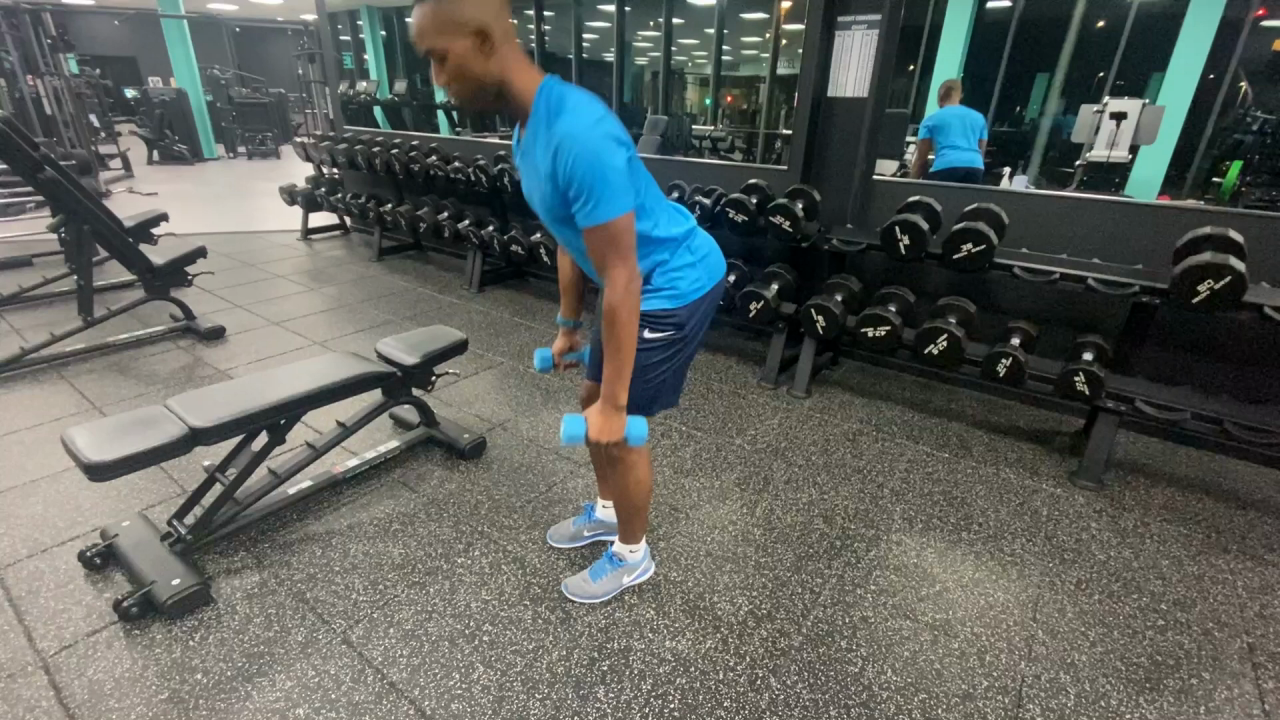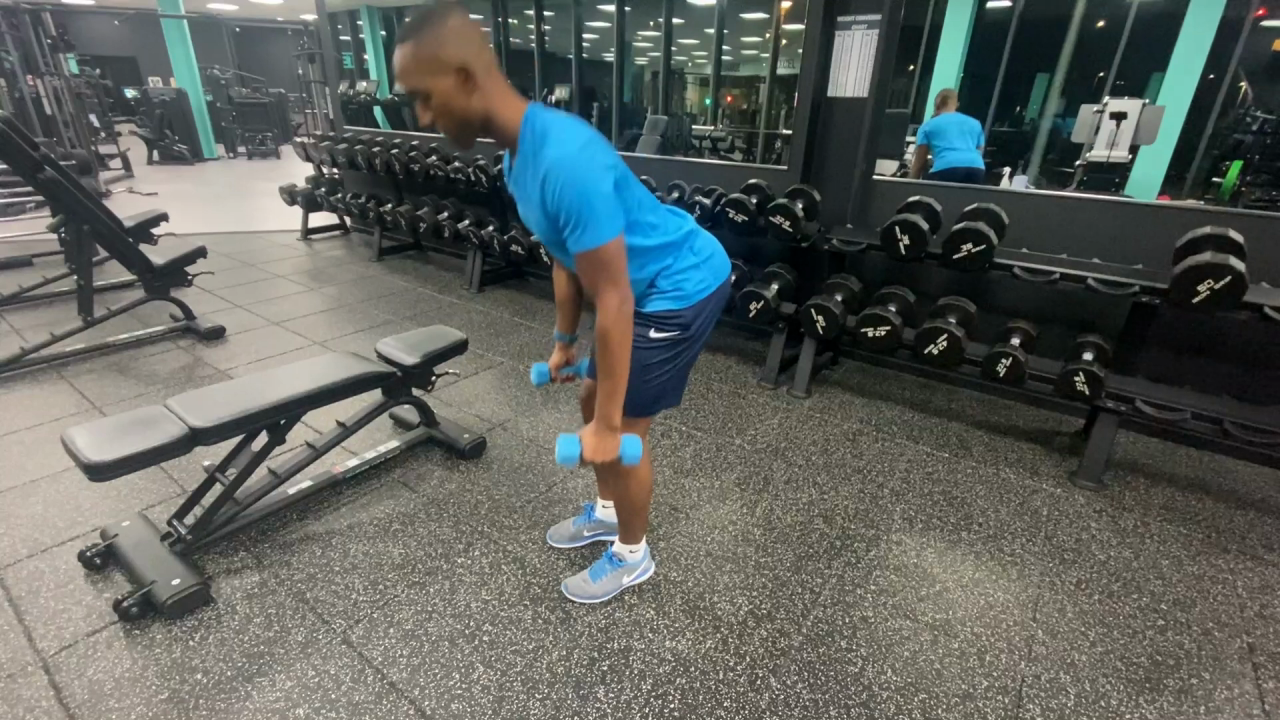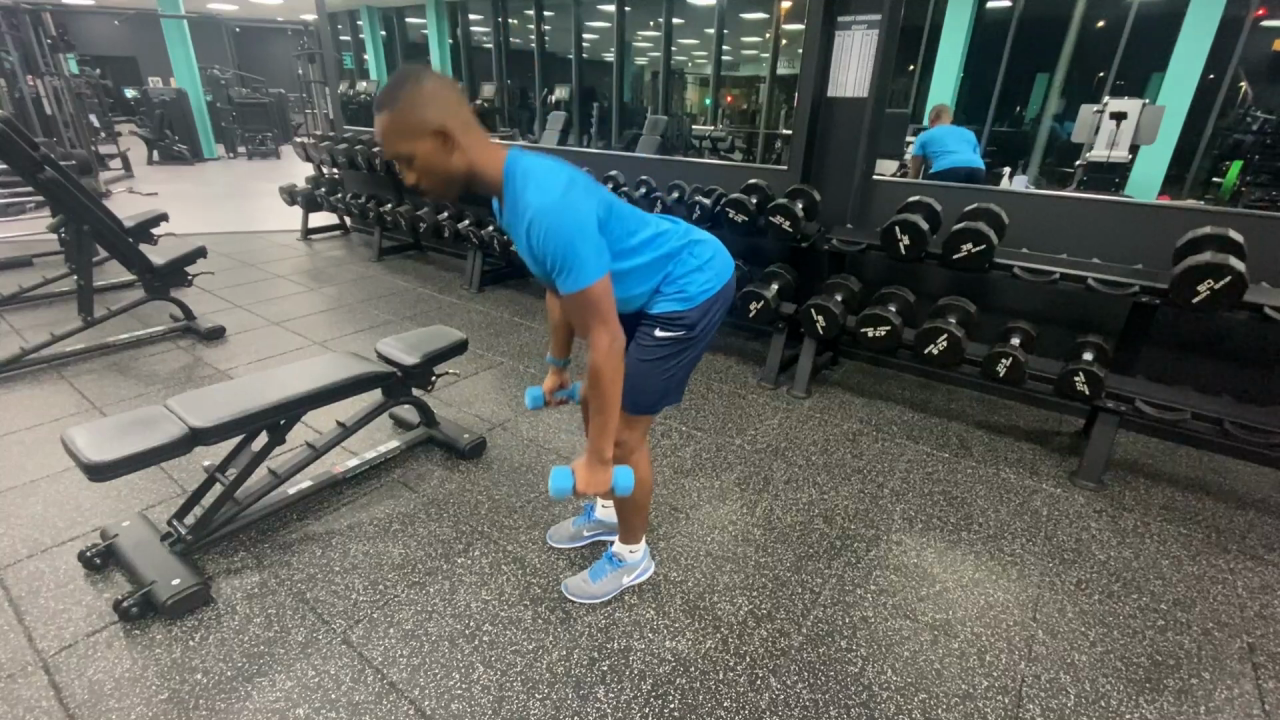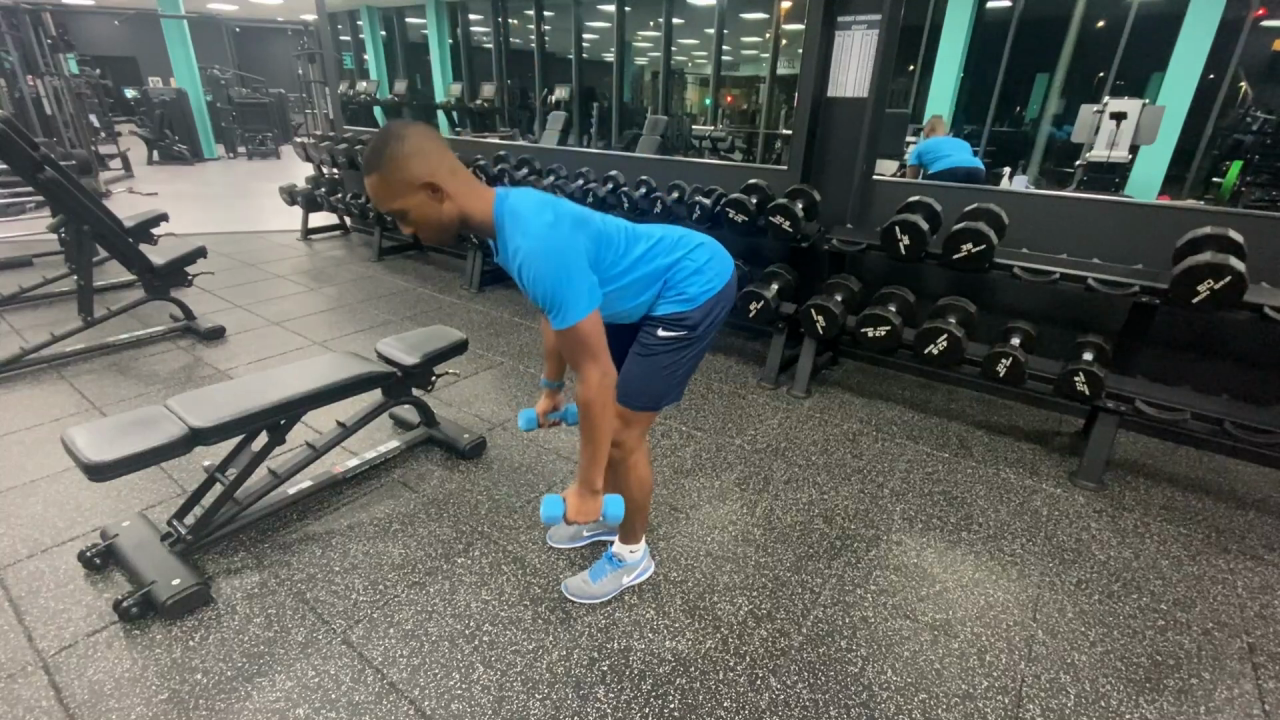
dt=0.2s
person 1, frame 1
left shoulder: (577, 134)
right shoulder: (532, 126)
left elbow: (622, 279)
left wrist: (614, 404)
right wrist: (567, 326)
left hip: (673, 287)
right hip: (644, 284)
left knee: (617, 432)
right knee: (590, 403)
left ankle: (632, 555)
right ankle: (607, 512)
person 1, frame 2
left shoulder: (564, 162)
right shoulder: (523, 150)
left elbow: (613, 302)
right elbow: (568, 258)
left wrist: (607, 426)
right wrist: (563, 341)
left hip: (683, 288)
right hip: (650, 285)
left knee: (623, 432)
right knee: (592, 399)
left ankle: (632, 555)
right ankle: (607, 512)
person 1, frame 3
left shoulder: (547, 208)
right shoulder: (514, 184)
left elbow: (606, 340)
right elbow: (562, 286)
left wrist: (598, 457)
right wrist: (557, 366)
left hip: (690, 289)
right hip: (656, 286)
left knee: (622, 431)
right knee: (597, 400)
left ankle: (632, 555)
right ankle: (606, 512)
person 1, frame 4
left shoulder: (538, 246)
right shoulder: (509, 213)
left elbow: (598, 375)
right elbow: (558, 314)
left wrist: (588, 487)
right wrist: (550, 389)
left hip: (693, 289)
right hip: (659, 285)
left knee: (620, 431)
right knee: (595, 411)
left ankle: (632, 555)
right ankle: (609, 514)
